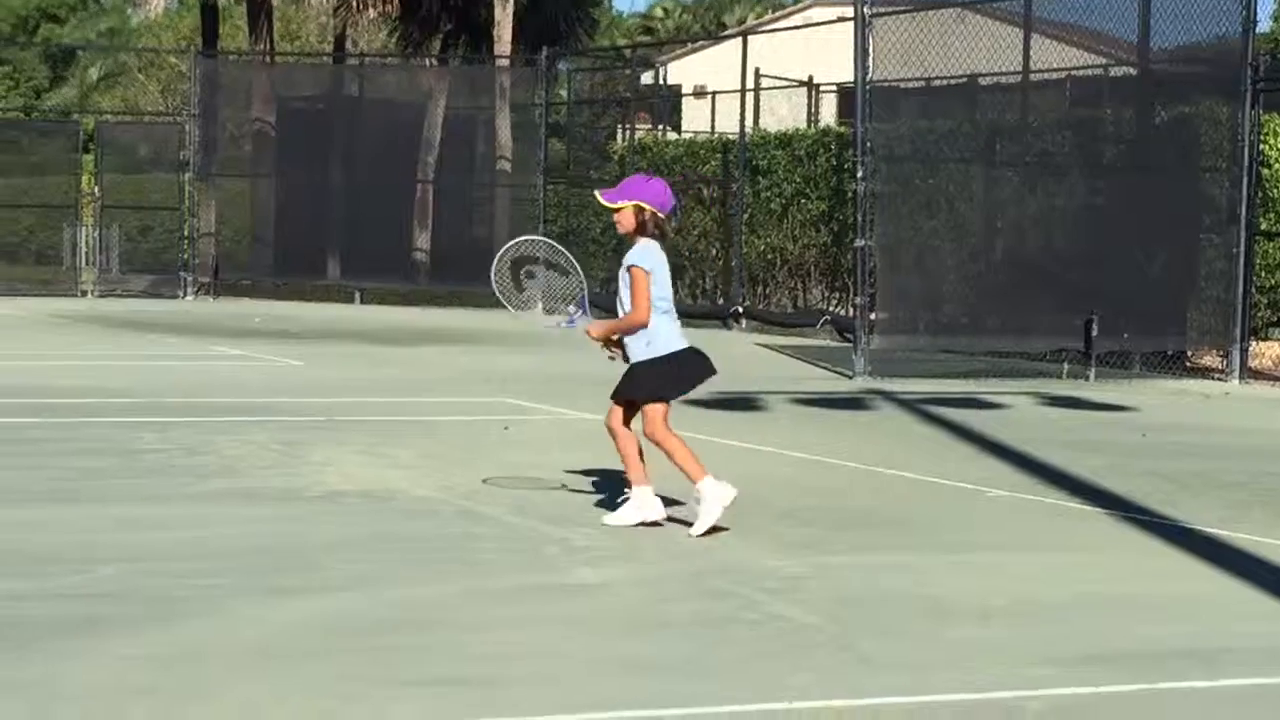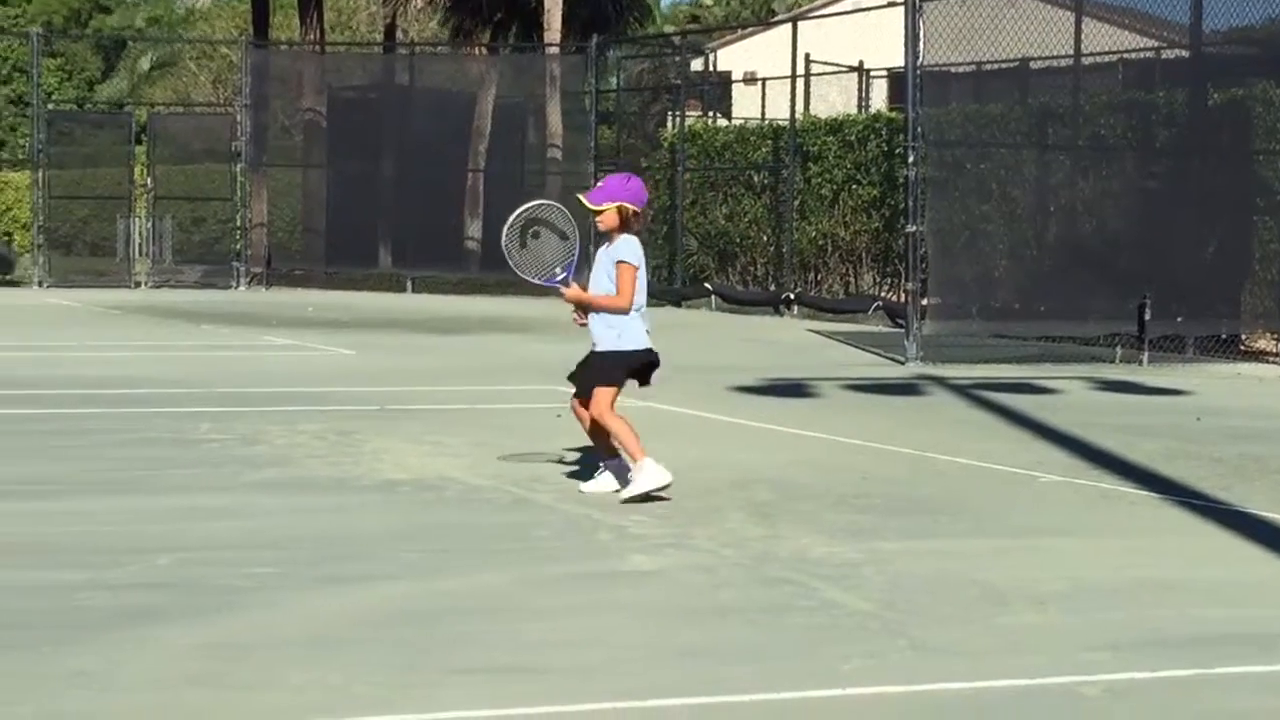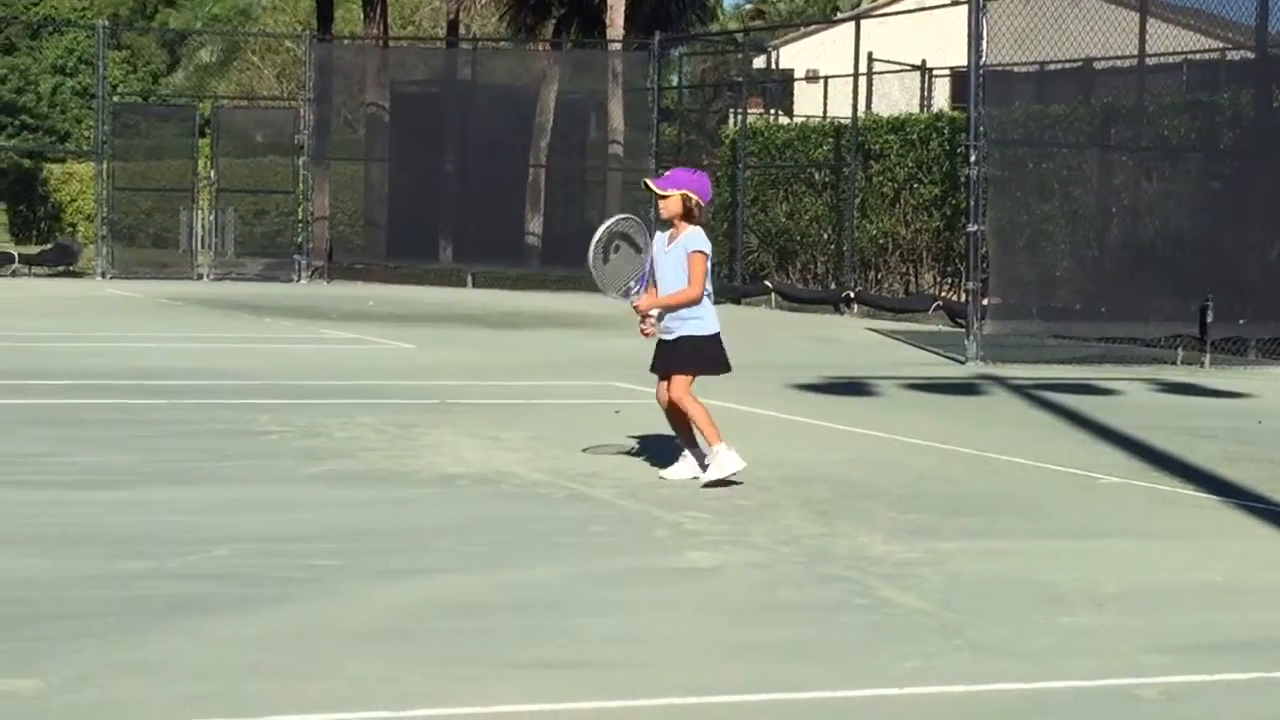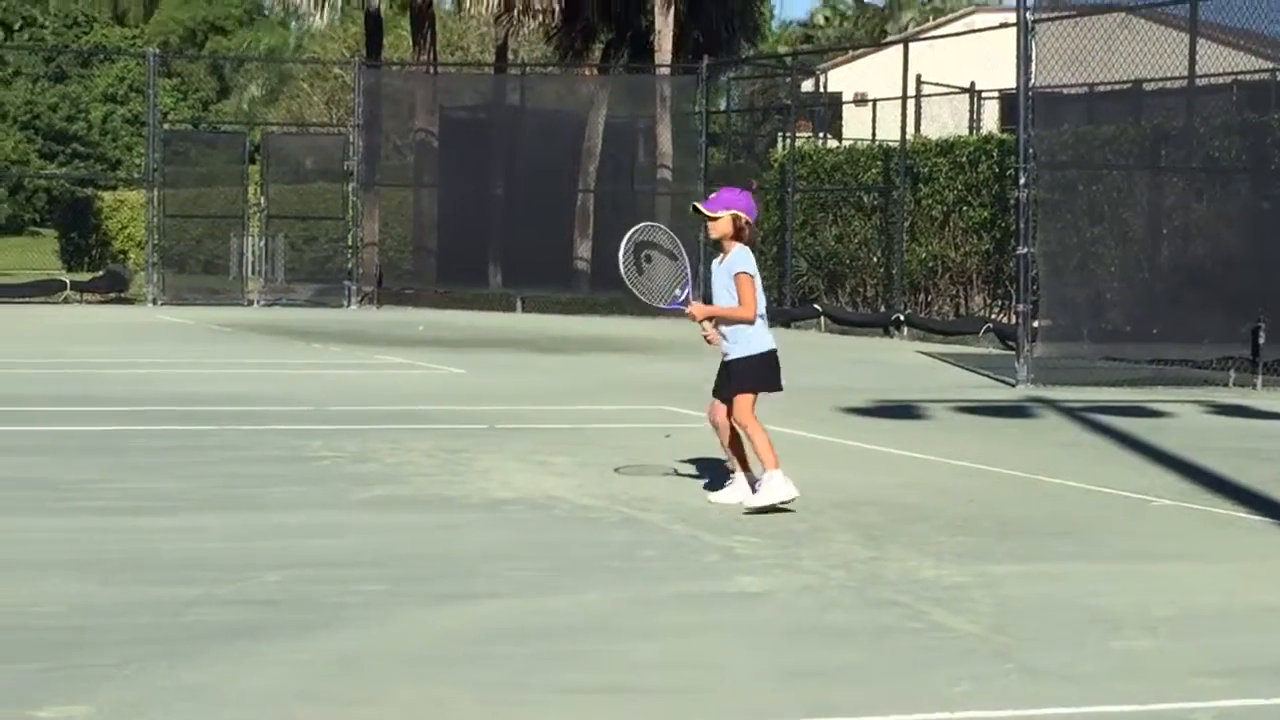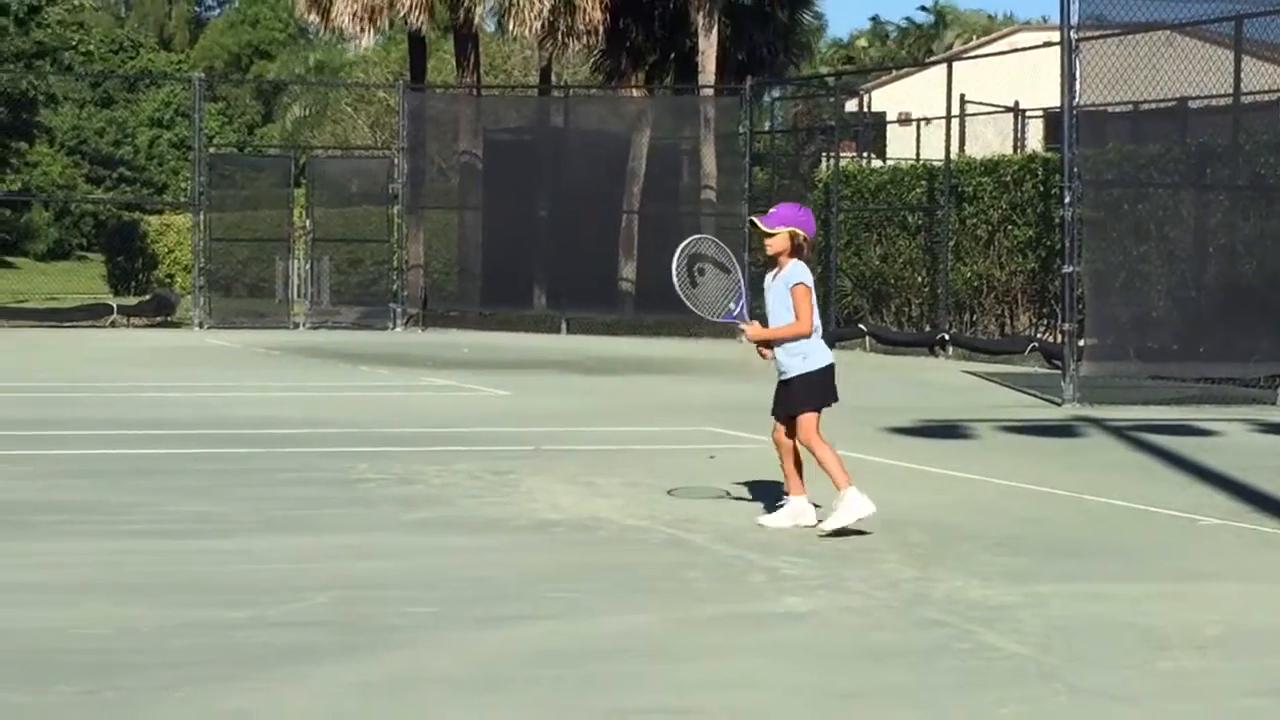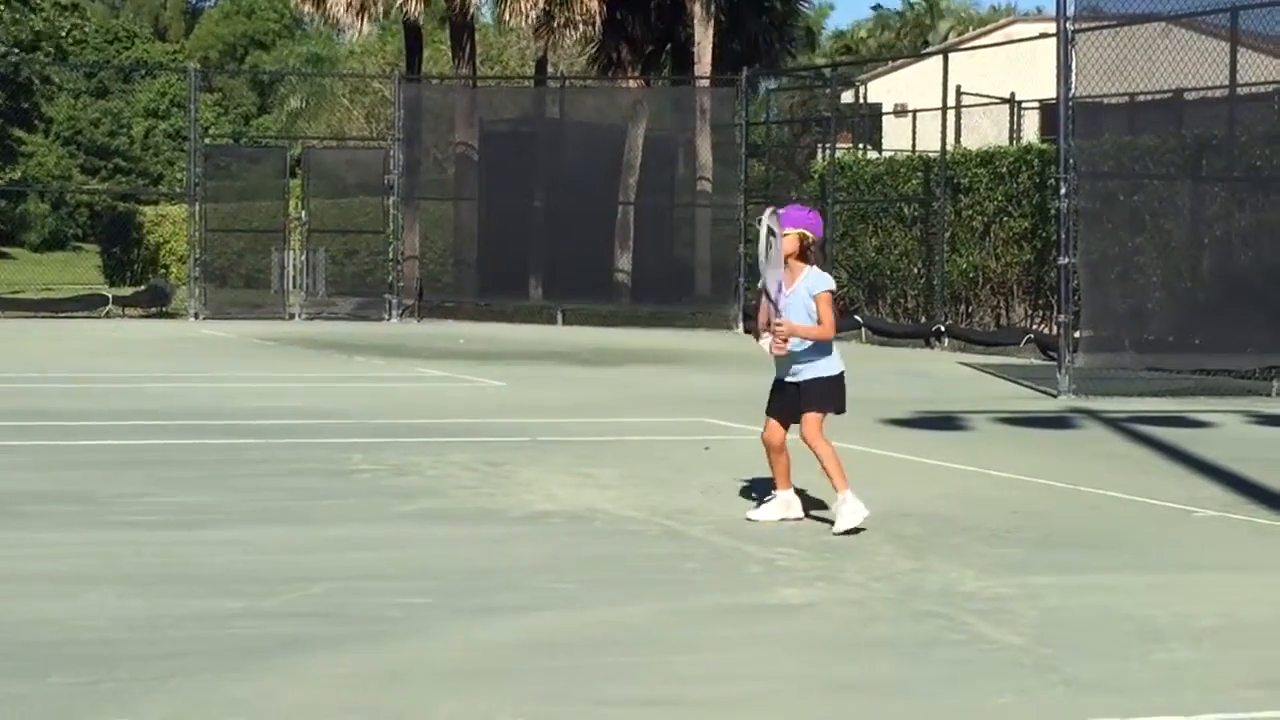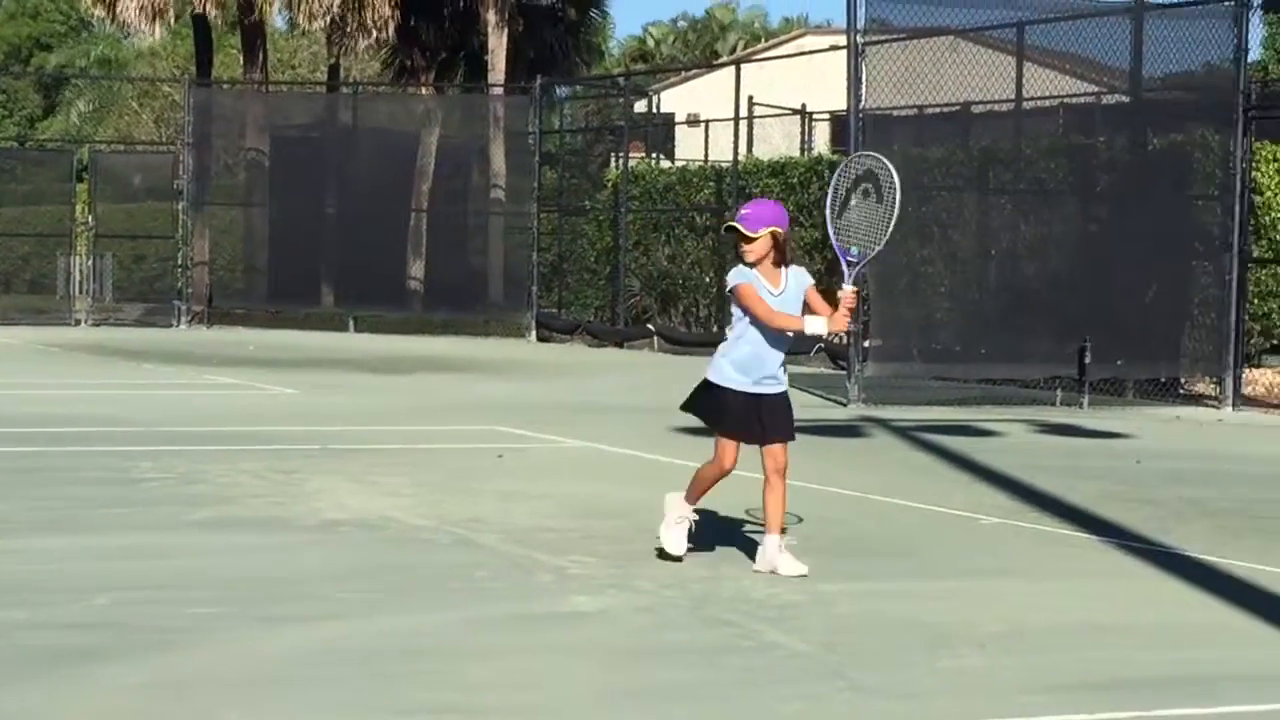
dt=0.7s
person 1, frame 1
left shoulder: (638, 255)
right shoulder: (647, 252)
left elbow: (641, 315)
left wrist: (606, 330)
right wrist: (618, 338)
left hip: (659, 355)
right hip: (650, 355)
left knee: (655, 429)
right knee: (616, 420)
left ankle: (711, 490)
right ankle: (643, 499)
person 1, frame 2
left shoulder: (626, 248)
right shoulder: (610, 247)
left elbow: (624, 301)
left wrist: (582, 299)
right wrist: (586, 309)
left hip: (623, 346)
right hip: (608, 344)
left knee: (601, 409)
right knee: (581, 404)
left ankle: (647, 468)
right ankle: (615, 470)
person 1, frame 3
left shoulder: (696, 240)
right shoulder: (660, 239)
left elbow: (694, 291)
right elbow: (655, 285)
left wrist: (653, 305)
right wrist: (648, 316)
left hip: (697, 330)
right hip: (671, 331)
left knee: (679, 393)
right knee: (664, 396)
left ankle: (721, 452)
right ankle: (693, 456)
person 1, frame 4
left shoulder: (740, 259)
right shoulder: (719, 261)
left elbow: (749, 310)
left wrist: (708, 313)
right wrist: (715, 328)
left hip: (753, 351)
right hip: (735, 352)
left knee: (742, 413)
right knee: (718, 413)
left ankle: (776, 481)
right ankle: (743, 482)
person 1, frame 5
left shoulder: (798, 273)
right shoulder: (772, 277)
left elbow: (804, 326)
left wrist: (762, 334)
right wrist: (764, 341)
left hip: (810, 367)
right hip: (789, 371)
left knee: (807, 434)
right knee: (782, 436)
left ankle: (850, 497)
right ankle: (798, 504)
person 1, frame 6
left shoulder: (819, 280)
left elbow: (827, 333)
right elbow: (762, 327)
left wrist: (791, 331)
right wrist: (768, 342)
left hip: (822, 373)
right hip: (788, 374)
left knee: (812, 431)
right knee: (771, 436)
left ankle: (847, 501)
right ankle: (785, 499)
person 1, frame 7
left shoulder: (799, 277)
right shoulder: (740, 277)
left elbow: (827, 318)
right elbow: (770, 317)
left wrist: (842, 310)
right wrist: (821, 323)
left hip: (772, 389)
right hip: (730, 383)
left knee: (777, 465)
right knee: (725, 461)
left ankle: (772, 547)
right ankle: (683, 507)
